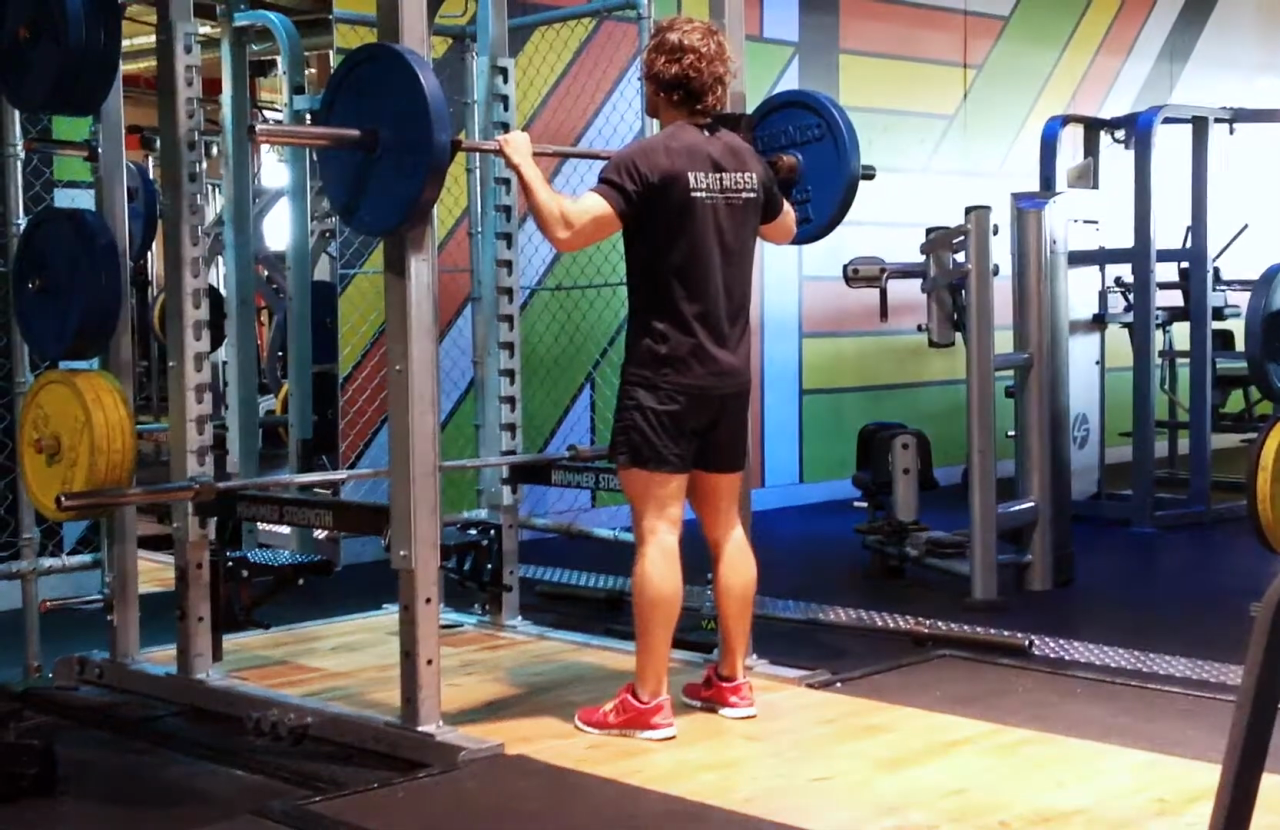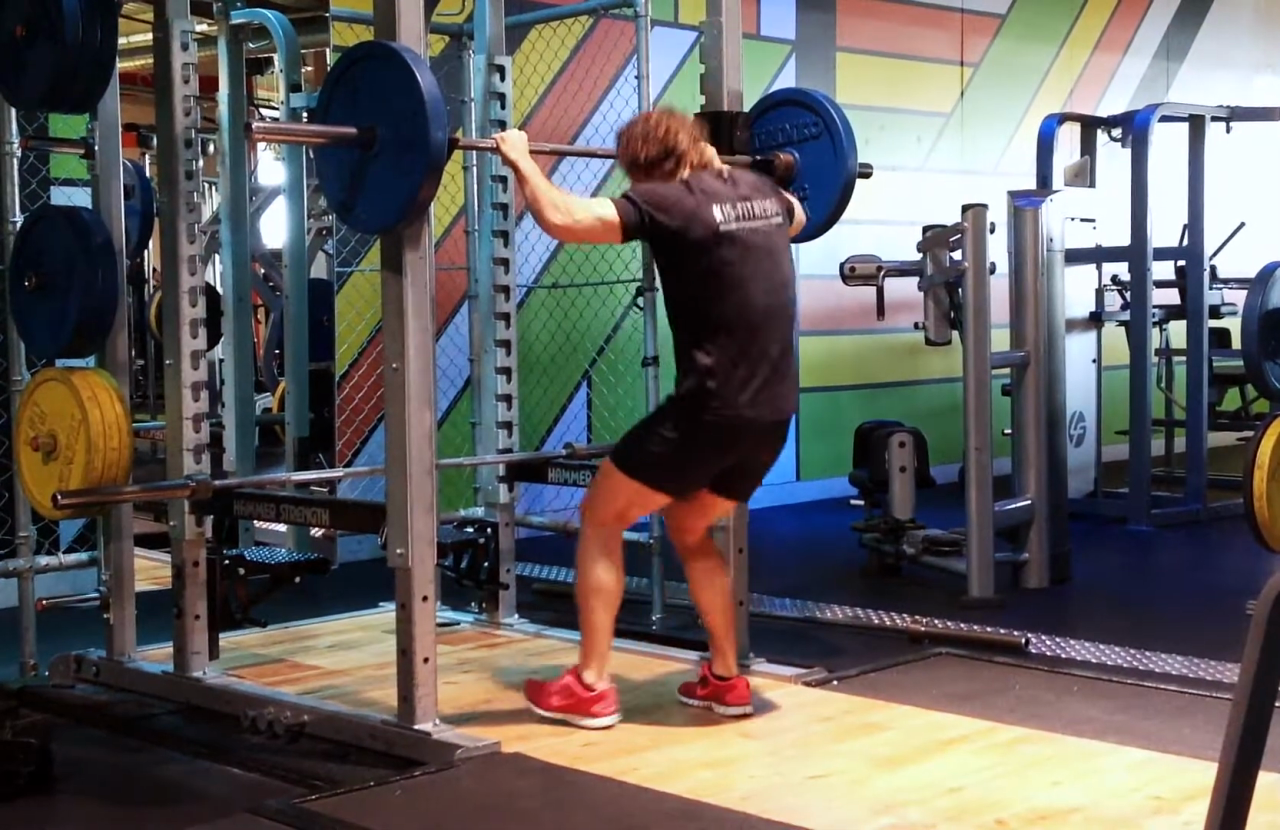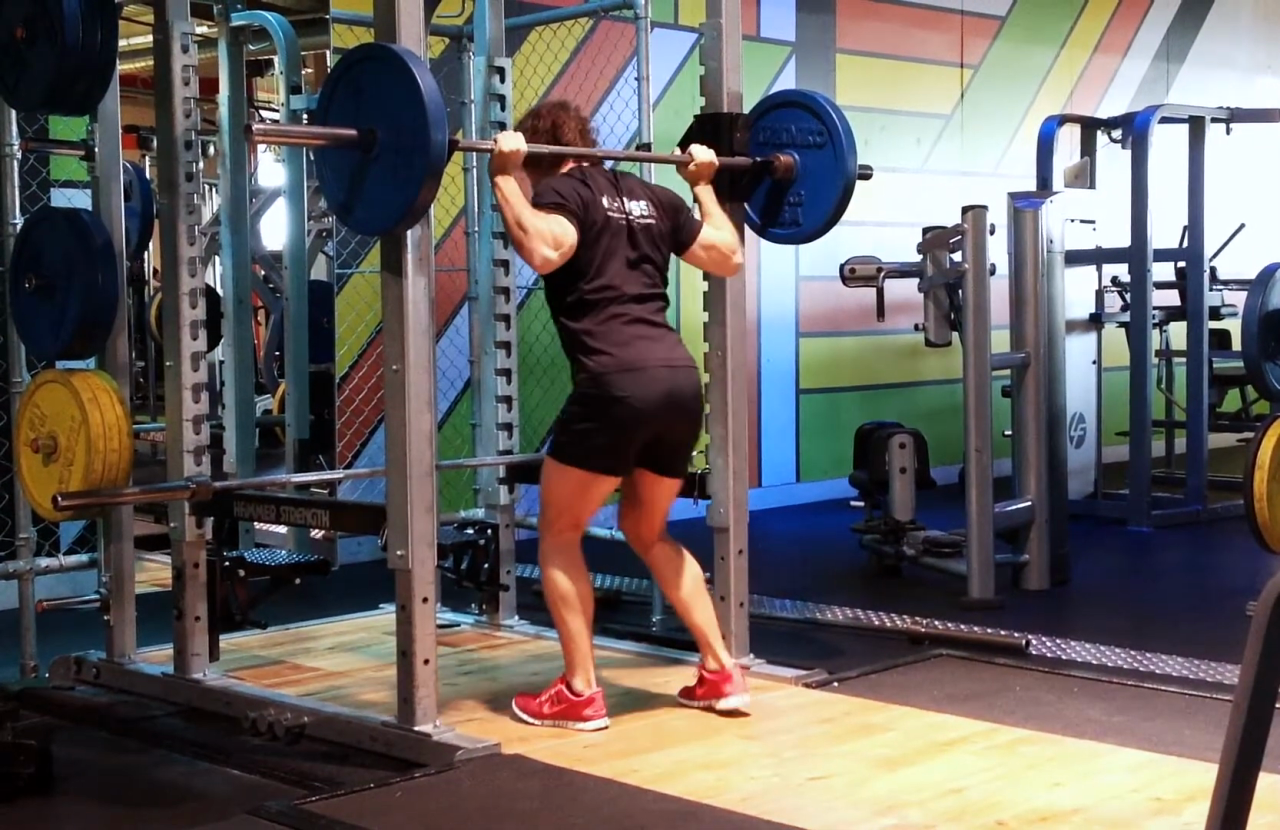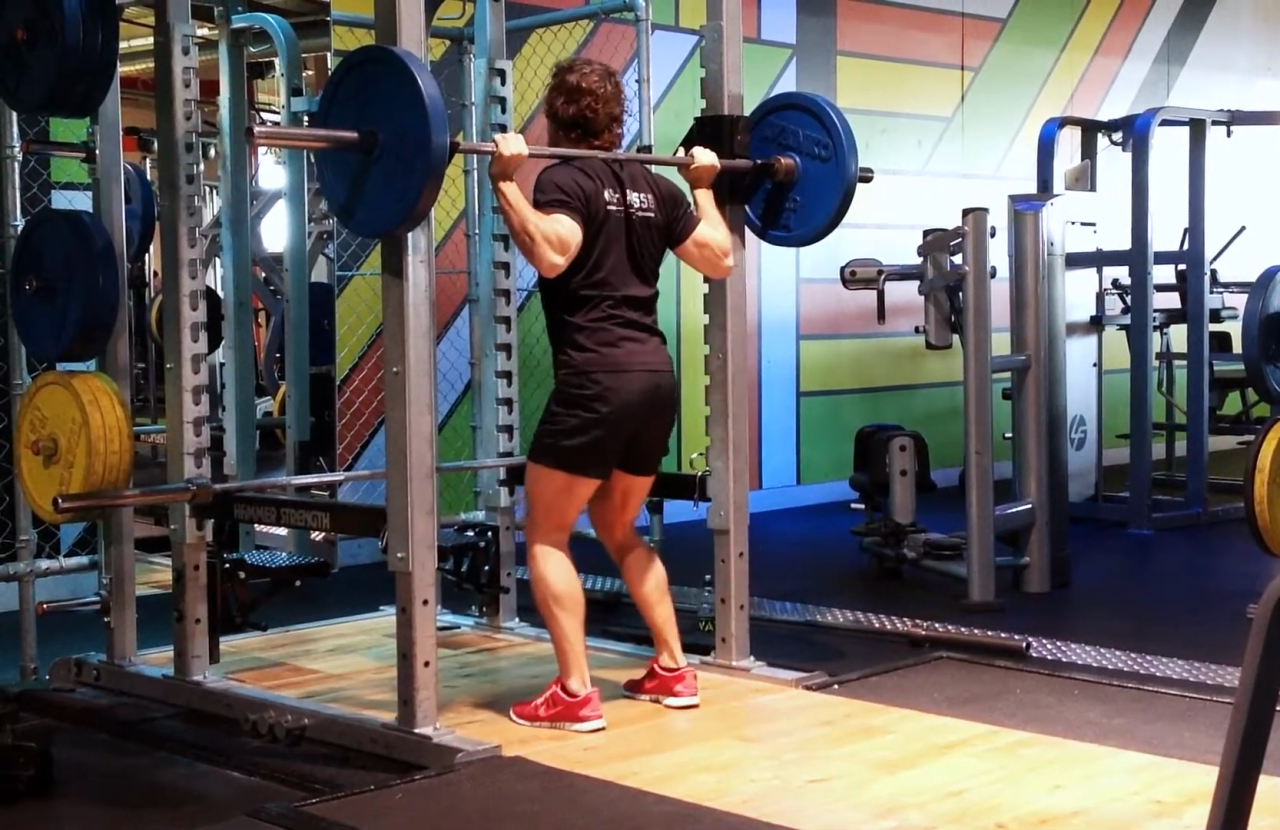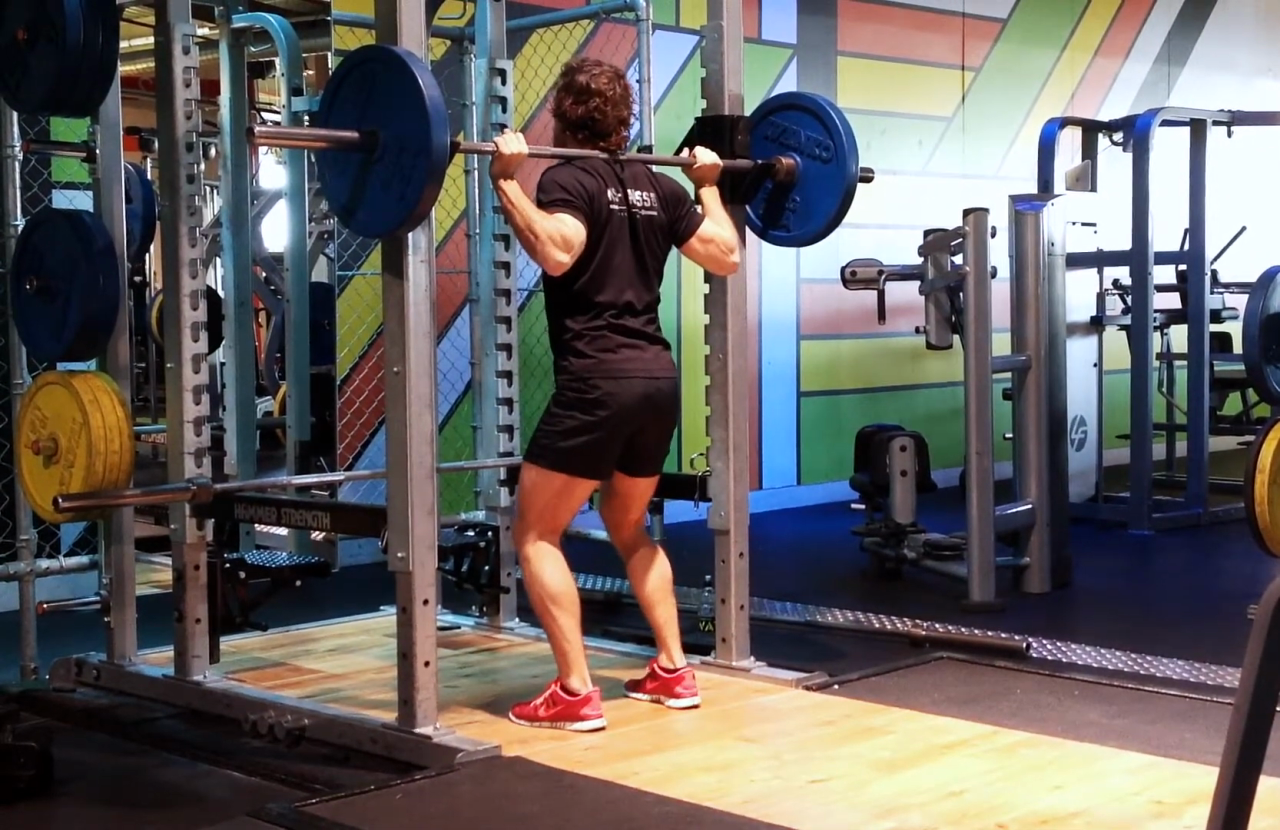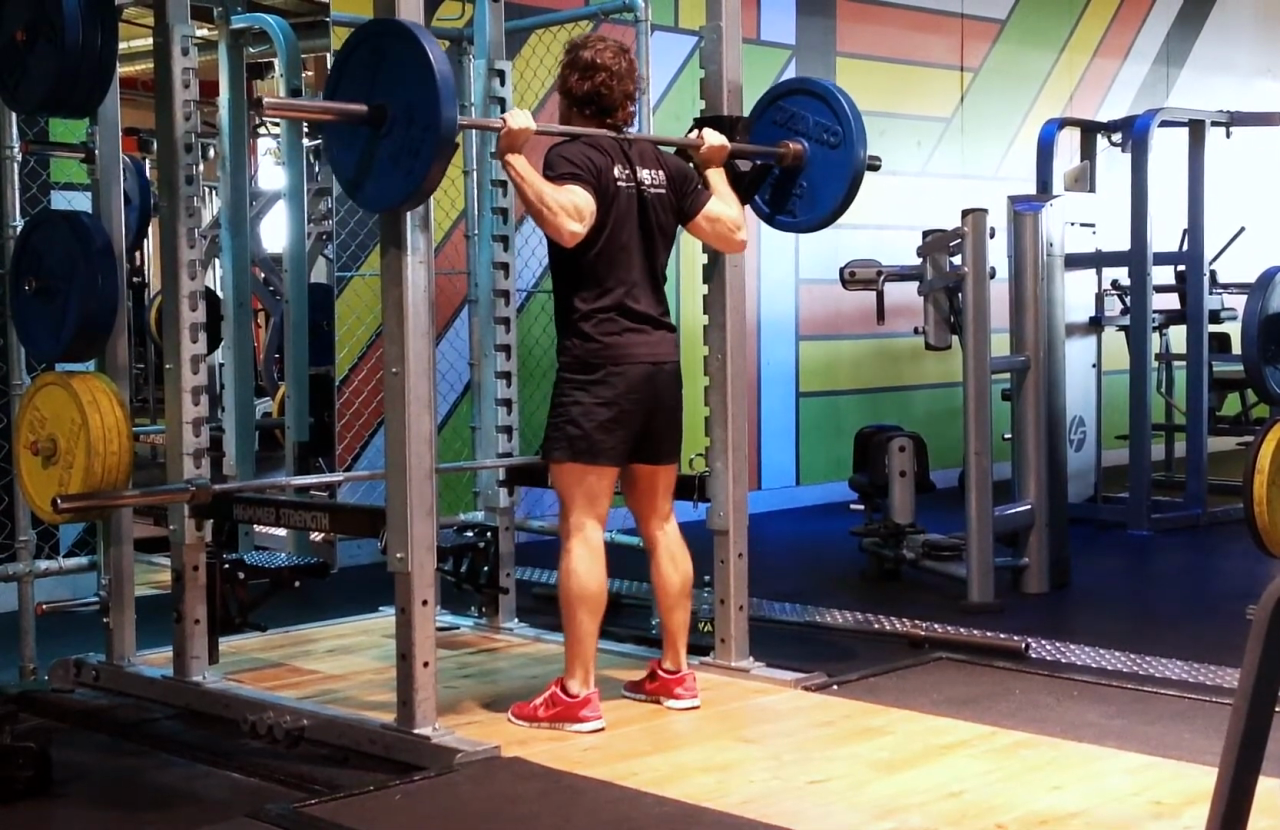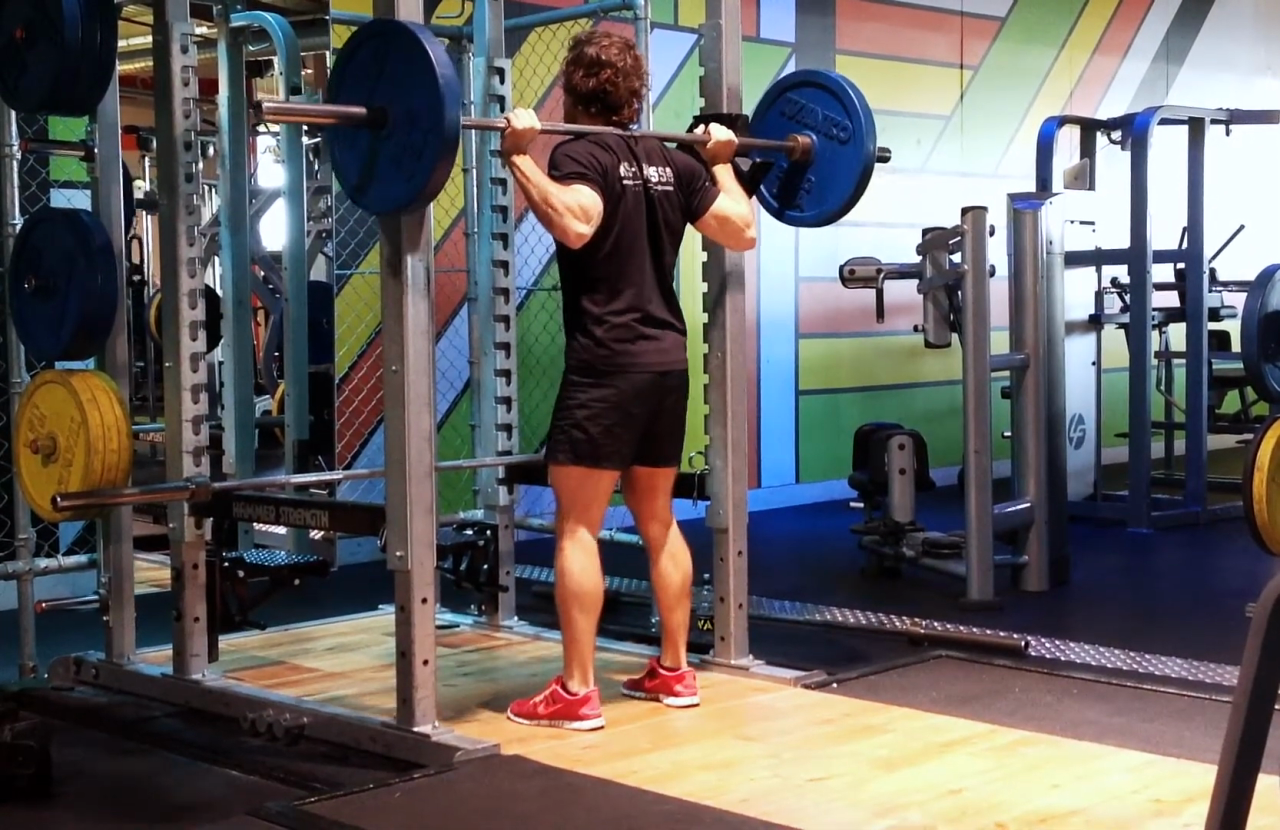
dt=0.7s
person 1, frame 1
left shoulder: (649, 159)
right shoulder: (746, 160)
left elbow: (566, 229)
right elbow: (785, 229)
left wrist: (522, 162)
left hip: (666, 376)
right hip: (729, 374)
left knee: (658, 531)
right knee: (724, 526)
left ankle: (647, 700)
right ankle: (731, 679)
person 1, frame 2
left shoulder: (669, 203)
right shoulder: (761, 193)
left elbow: (562, 218)
right elbow: (798, 213)
left wrist: (521, 159)
left hip: (712, 411)
right hip: (773, 415)
left knee: (599, 521)
right knee: (690, 532)
left ankle: (590, 686)
right ankle: (725, 677)
person 1, frame 3
left shoulder: (560, 191)
right shoulder: (651, 197)
left elbow: (543, 250)
right elbow: (730, 258)
left wrist: (504, 177)
right wrist: (703, 185)
left hip: (616, 385)
right hip: (679, 380)
left knee: (558, 535)
right knee: (647, 531)
left ankle: (580, 692)
right ankle: (721, 670)
person 1, frame 4
left shoulder: (563, 179)
right shoulder: (654, 187)
left elbow: (552, 254)
right elbow: (720, 259)
left wrist: (505, 181)
right wrist: (703, 187)
left hip: (597, 381)
right hip: (655, 376)
left knee: (546, 535)
right knee: (620, 531)
left ankle: (575, 694)
right ankle: (673, 669)
person 1, frame 5
left shoulder: (565, 180)
right shoulder: (659, 188)
left elbow: (557, 253)
right elbow: (726, 255)
left wrist: (507, 179)
right wrist: (708, 186)
left hip: (598, 384)
right hip: (658, 378)
left knee: (535, 534)
right knee: (627, 528)
left ankle: (575, 691)
right ankle: (673, 670)
person 1, frame 6
left shoulder: (572, 154)
right shoulder: (665, 166)
left elbow: (569, 222)
right elbow: (733, 233)
left wrist: (514, 156)
right wrist: (714, 166)
left hip: (600, 362)
right hip: (660, 359)
left knee: (582, 526)
right knee: (658, 522)
left ankle: (577, 693)
right ankle: (675, 673)
person 1, frame 7
left shoulder: (576, 153)
right shoulder: (674, 162)
left elbow: (577, 224)
right elbow: (742, 230)
left wrist: (520, 156)
right wrist: (722, 163)
left hip: (607, 364)
right hip: (667, 359)
left knee: (576, 527)
right knee: (658, 522)
left ankle: (576, 691)
right ankle: (673, 670)
